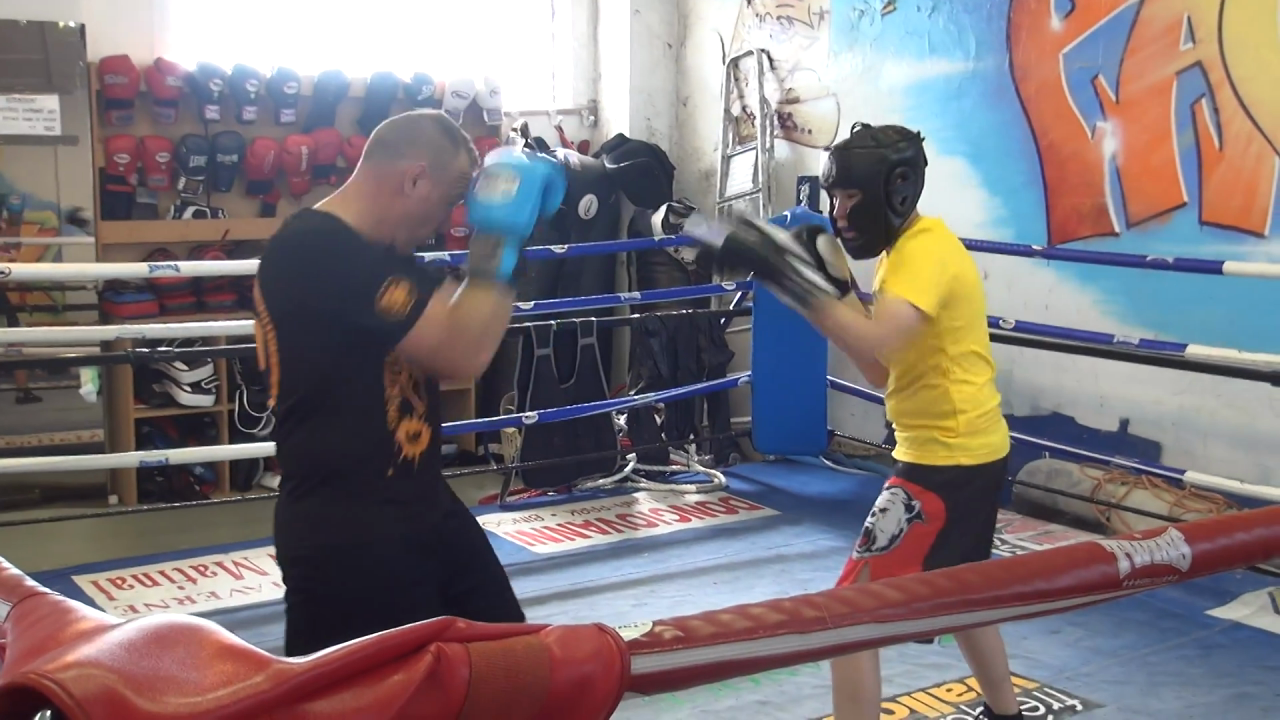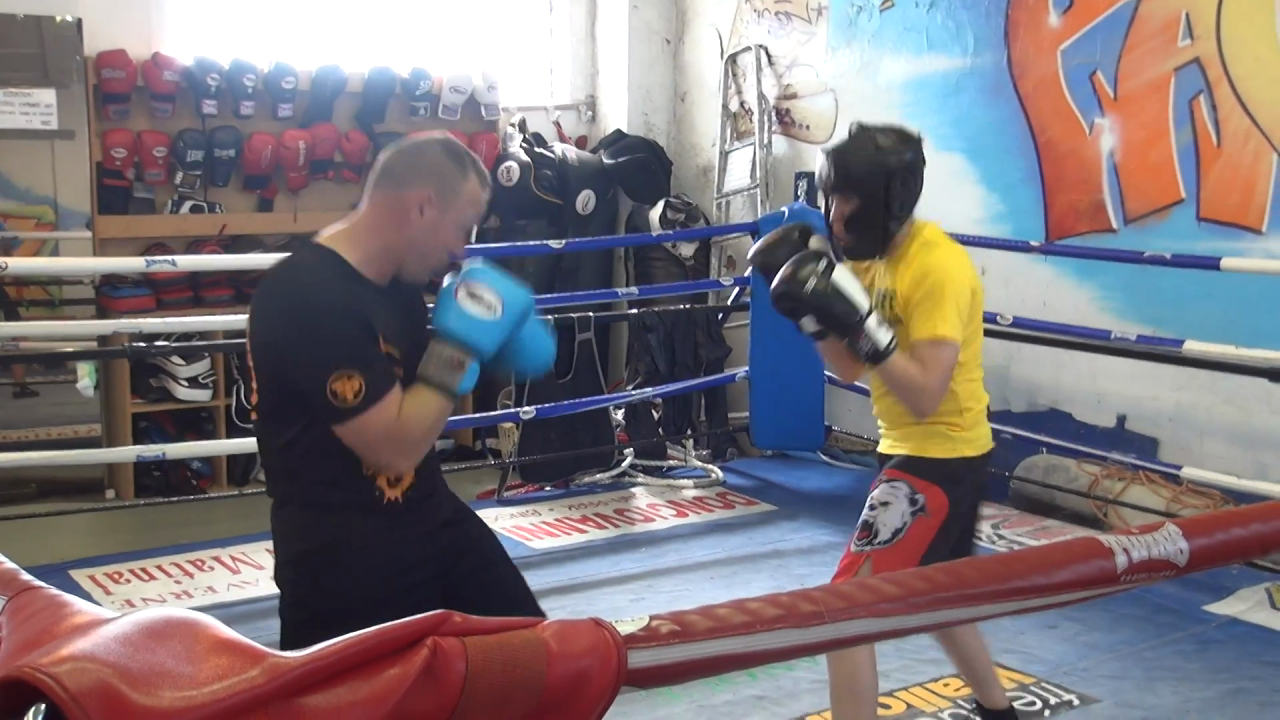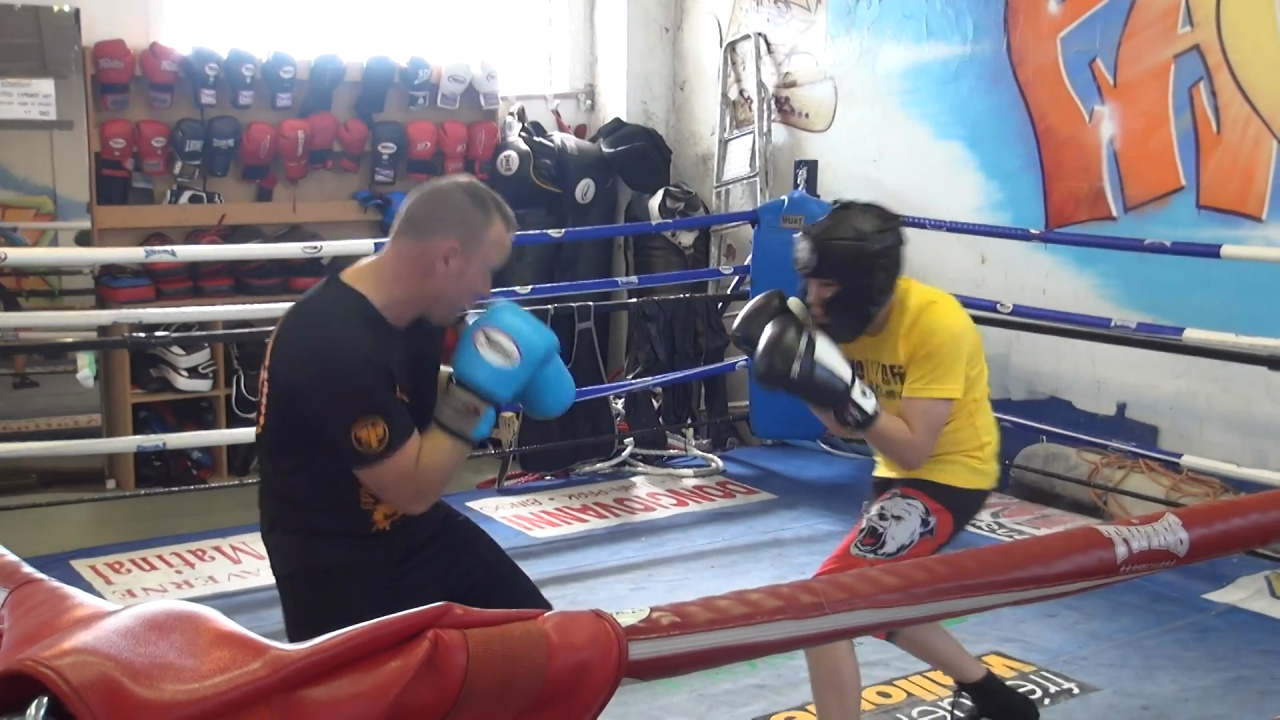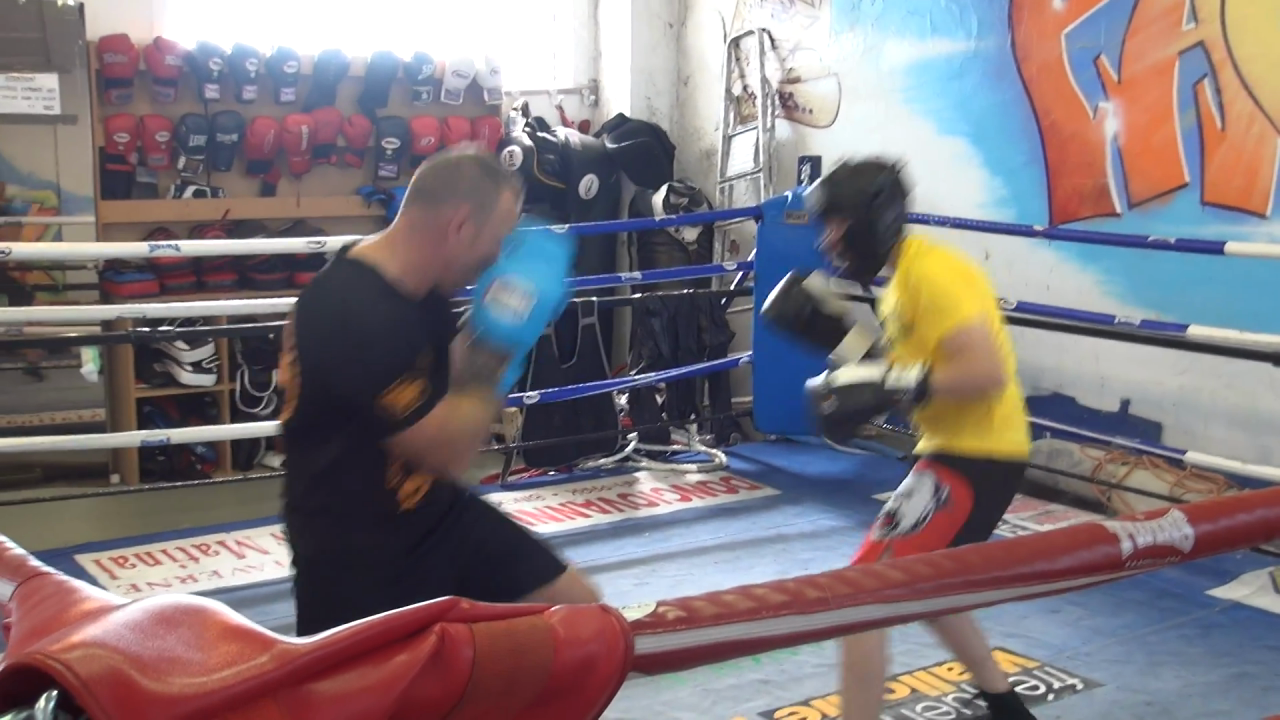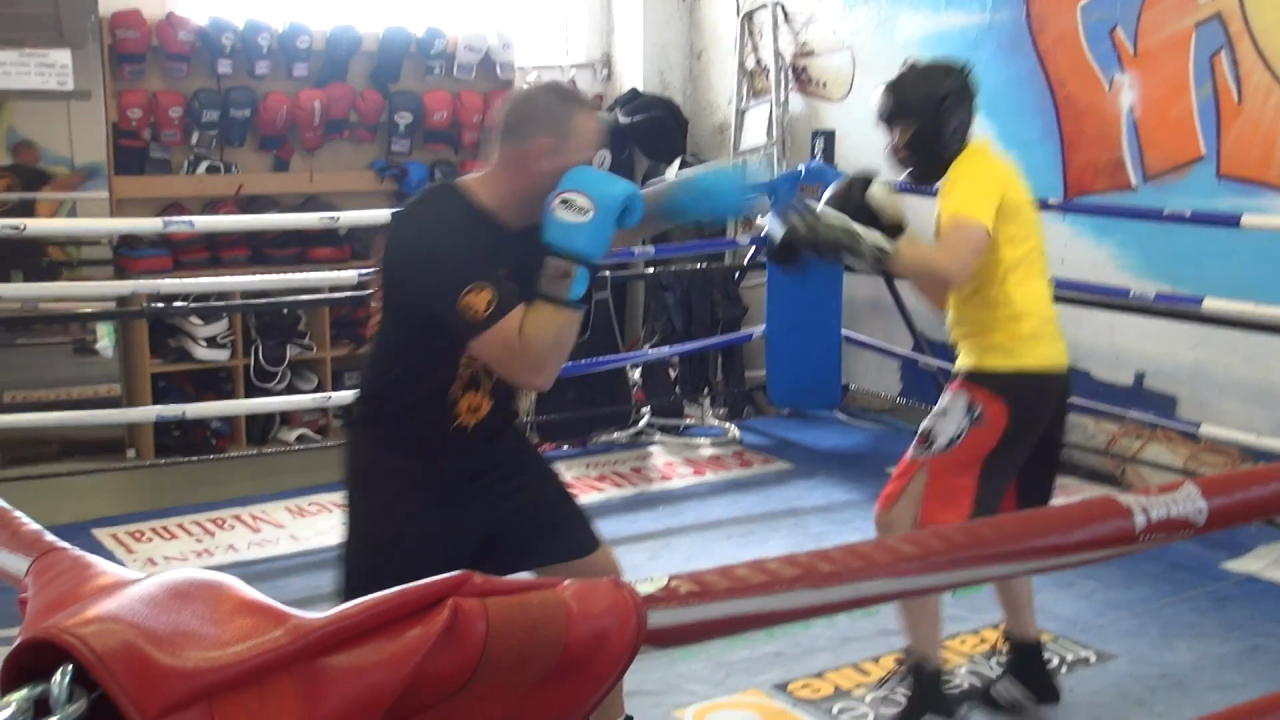
dt=0.2s
person 1, frame 1
left shoulder: (926, 251)
right shoulder: (904, 251)
left elbow: (877, 346)
right elbow: (880, 369)
left wrist: (791, 273)
right wrist: (832, 289)
left hip: (945, 464)
right hip: (973, 455)
person 1, frame 2
left shoulder: (939, 267)
right shoulder: (868, 256)
left elbow: (925, 398)
right elbow: (850, 368)
left wrist: (861, 324)
right wrist: (812, 310)
left hip: (939, 456)
right hip: (920, 452)
person 1, frame 3
left shoulder: (939, 325)
right shoulder: (844, 315)
left elbow: (912, 450)
right elbow: (843, 423)
left wrist: (841, 387)
right wrist: (806, 366)
left hip: (947, 479)
right hip: (899, 476)
person 1, frame 4
left shoulder: (931, 271)
right shoulder: (901, 279)
left elbow: (988, 374)
right elbow: (909, 376)
left wrist: (893, 384)
right wrist: (843, 333)
left hip: (978, 453)
right hip: (958, 451)
person 1, frame 5
left shoulder: (977, 174)
right shoulder: (979, 173)
left elbow: (950, 271)
right elbow: (948, 268)
left wrist: (858, 241)
right wrist: (889, 228)
left hip: (1006, 375)
right hip: (1036, 373)
left knee: (904, 519)
right knee: (991, 526)
person 2, frame 1
left shoulder: (364, 248)
right shoulder: (315, 251)
right elbow: (462, 354)
right wrist: (499, 234)
left hip: (421, 507)
right hip: (347, 531)
person 2, frame 2
left shoulder: (395, 279)
right shoulder: (307, 297)
right elbow: (394, 445)
left wrist: (501, 340)
right wrist: (464, 343)
left hip: (429, 518)
right hip: (341, 548)
person 2, frame 3
left shoulder: (412, 311)
right shoulder: (331, 340)
right elbow: (414, 490)
left wrist: (510, 379)
right wrist: (480, 388)
left hip: (418, 535)
right hip: (336, 562)
person 2, frame 4
left shoulder: (417, 286)
right shoulder: (350, 316)
right elbow: (450, 450)
left wrist: (493, 326)
right wrist: (503, 339)
left hip: (436, 514)
right hip: (353, 549)
left knee: (578, 611)
person 2, frame 5
left shoulder: (527, 214)
right shoulder: (434, 233)
left elbow: (623, 218)
right elbow: (532, 367)
left wrist: (681, 197)
right wrist: (572, 253)
left hip: (490, 455)
right hip: (406, 477)
left knee: (598, 582)
